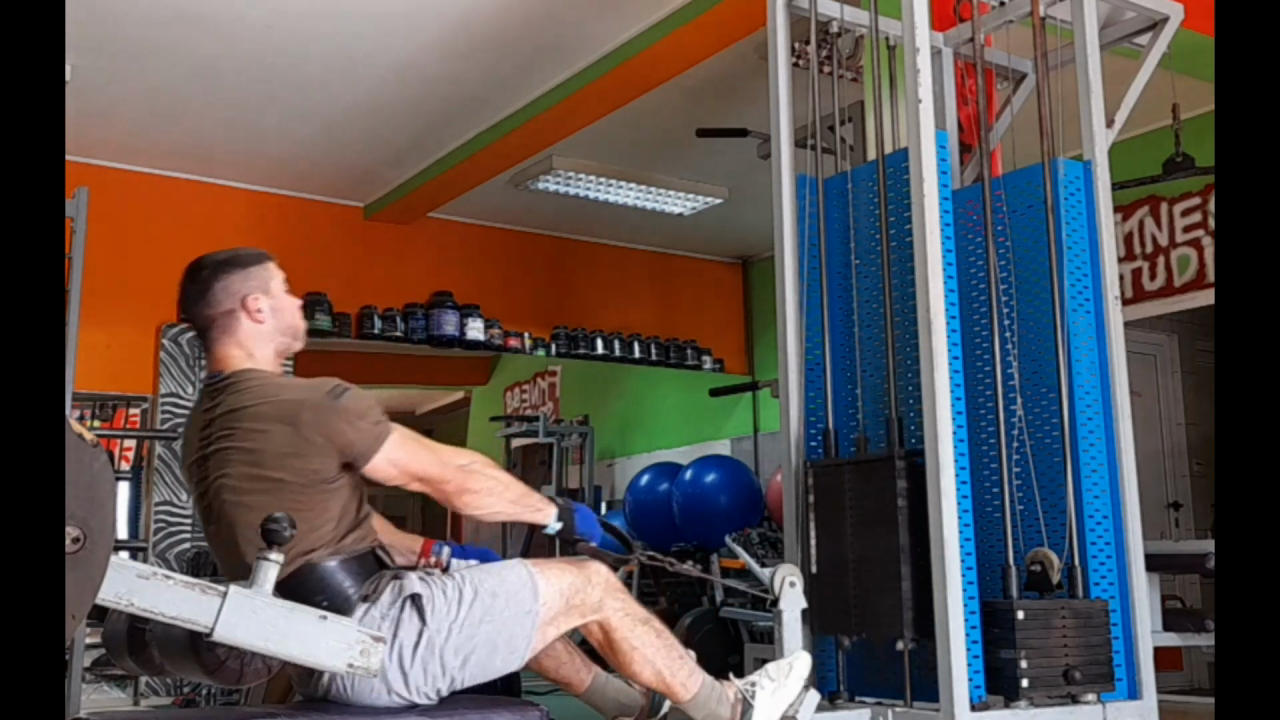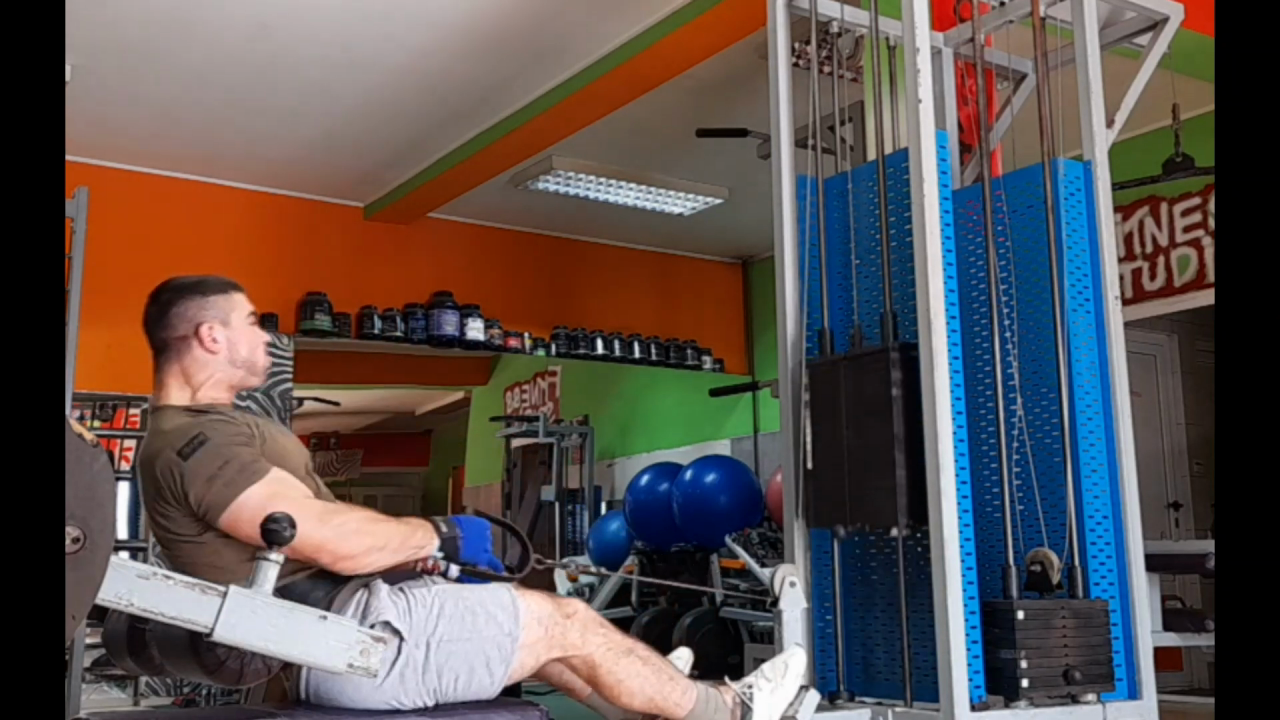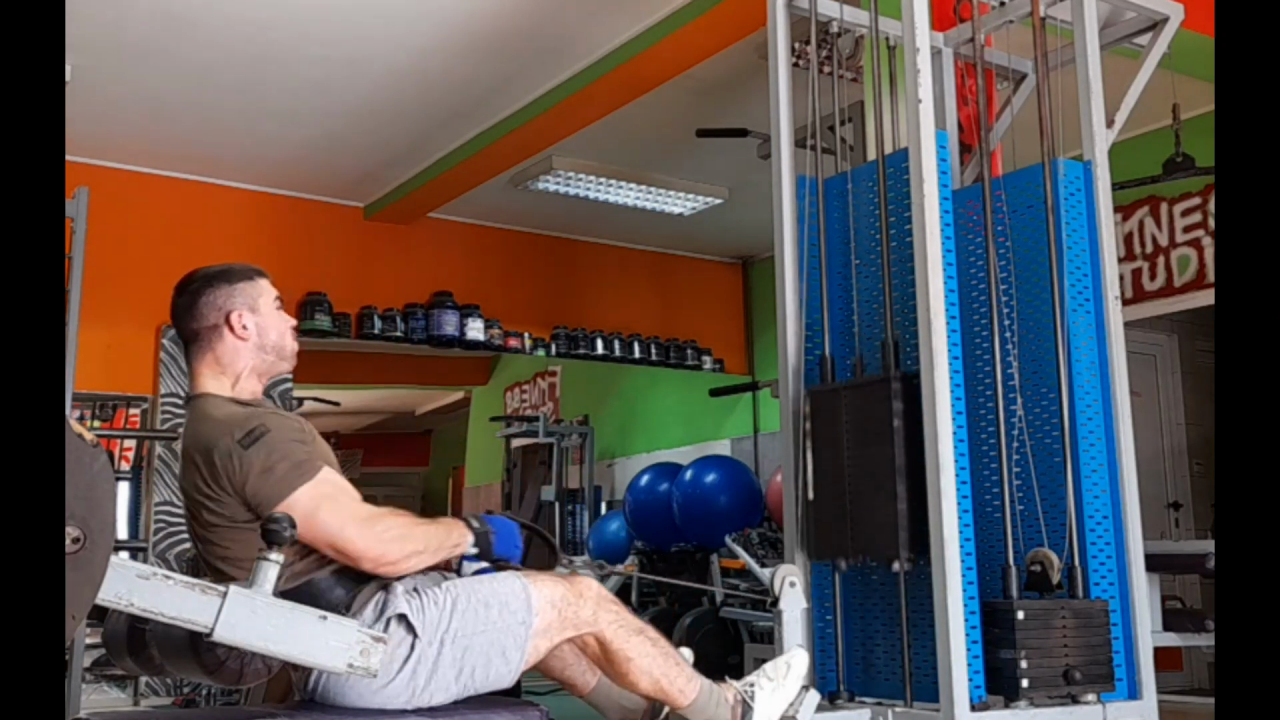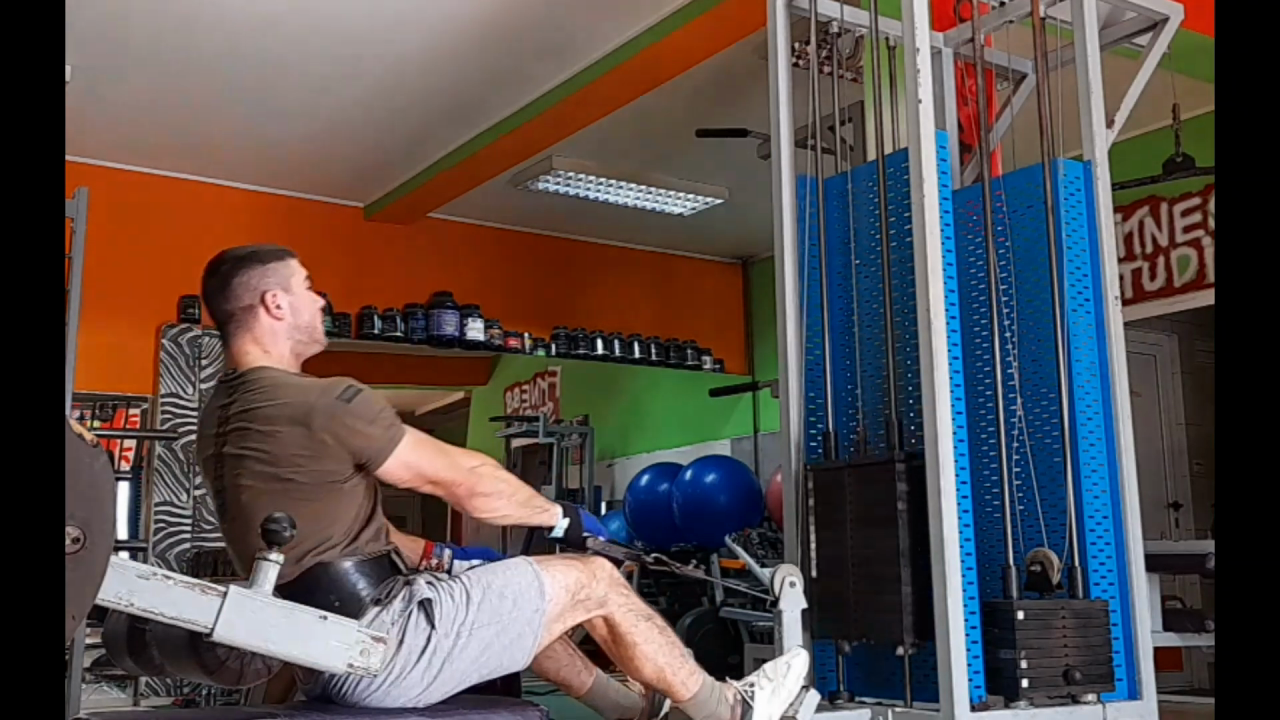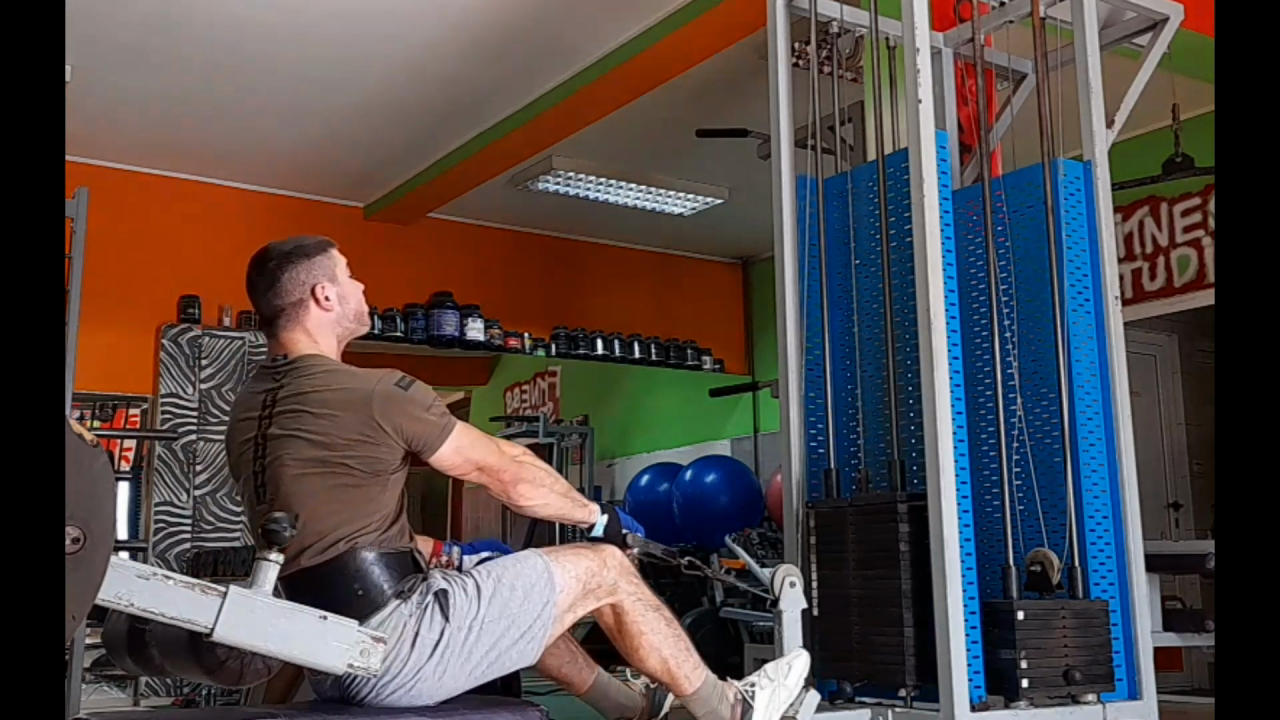
dt=0.3s
person 1, frame 1
left shoulder: (207, 425)
right shoulder: (309, 404)
right elbow: (455, 477)
right wrist: (558, 513)
left knee: (499, 592)
right knee: (590, 586)
person 1, frame 2
left shoulder: (216, 431)
right shoulder: (198, 444)
left elbow: (327, 532)
right elbow: (339, 543)
left wrist: (434, 551)
right wrist: (438, 535)
left hip: (342, 628)
left knee: (504, 601)
right knee: (570, 622)
person 1, frame 3
left shoulder: (228, 424)
right shoulder: (244, 433)
right elbow: (374, 545)
left wrist: (451, 550)
right wrist: (469, 533)
left knee: (514, 595)
right knee: (582, 601)
person 1, frame 4
left shoulder: (221, 417)
right shoulder: (323, 405)
right elbow: (463, 480)
left wrist: (430, 557)
right wrist: (561, 517)
right hip: (381, 646)
left knee: (504, 595)
right knee: (593, 581)
person 1, frame 5
left shoulder: (251, 408)
right shoulder: (374, 394)
right elbow: (507, 471)
right wrist: (600, 517)
right hip: (392, 643)
left knee: (519, 593)
right knee: (603, 569)
